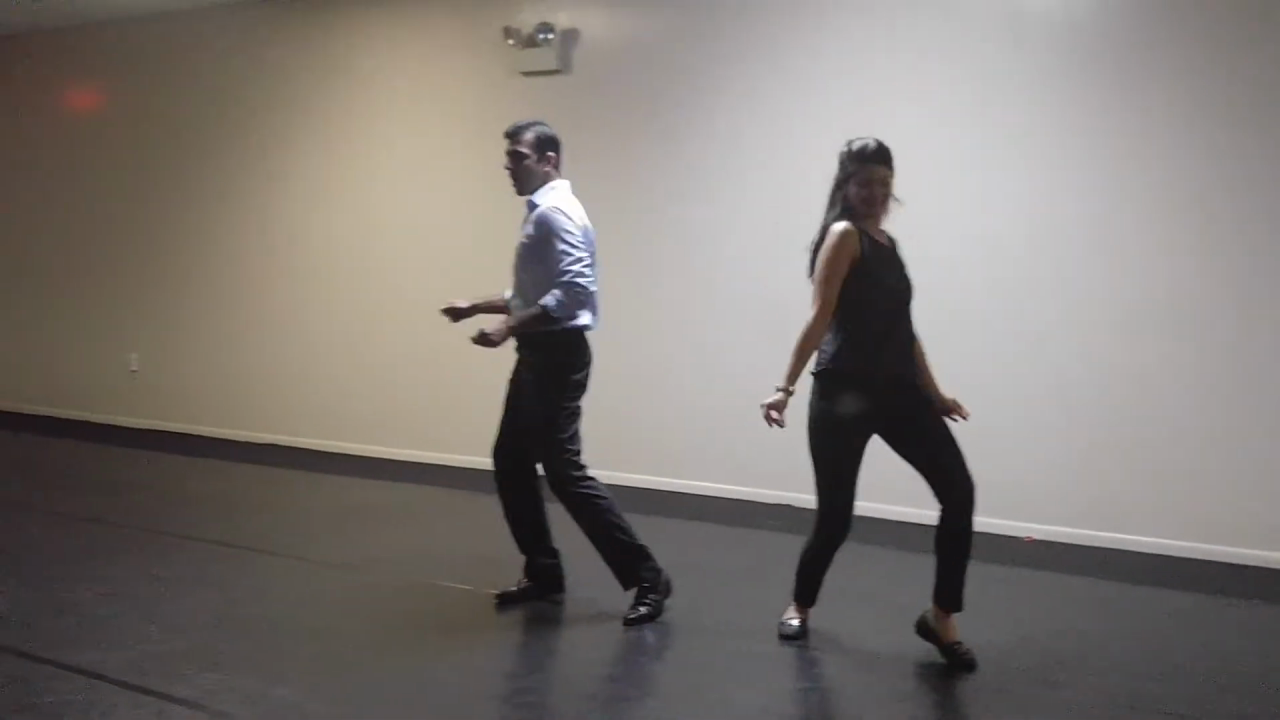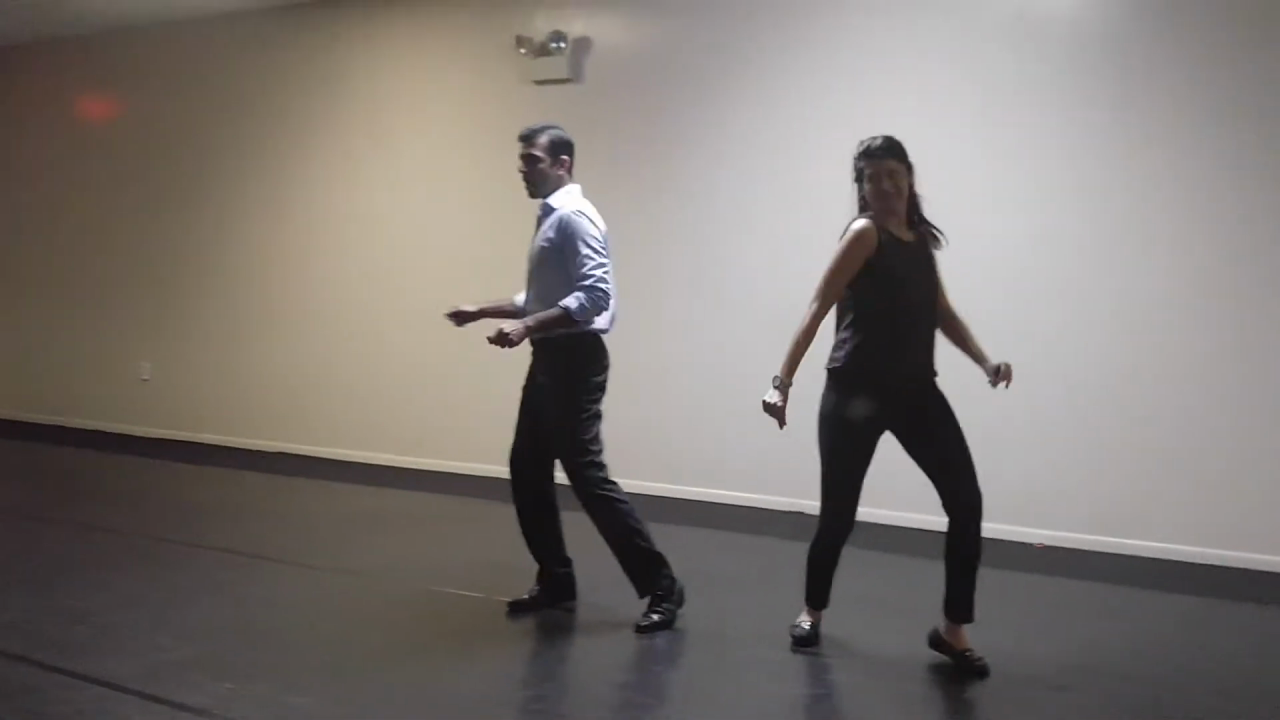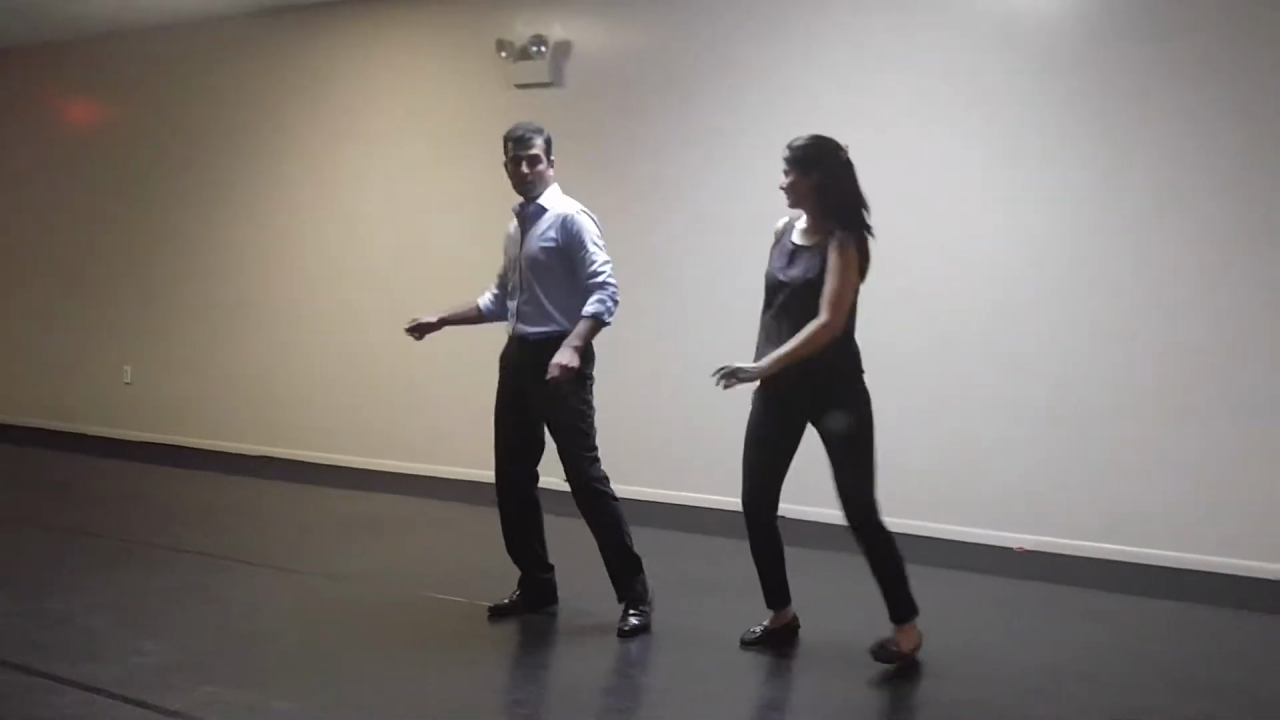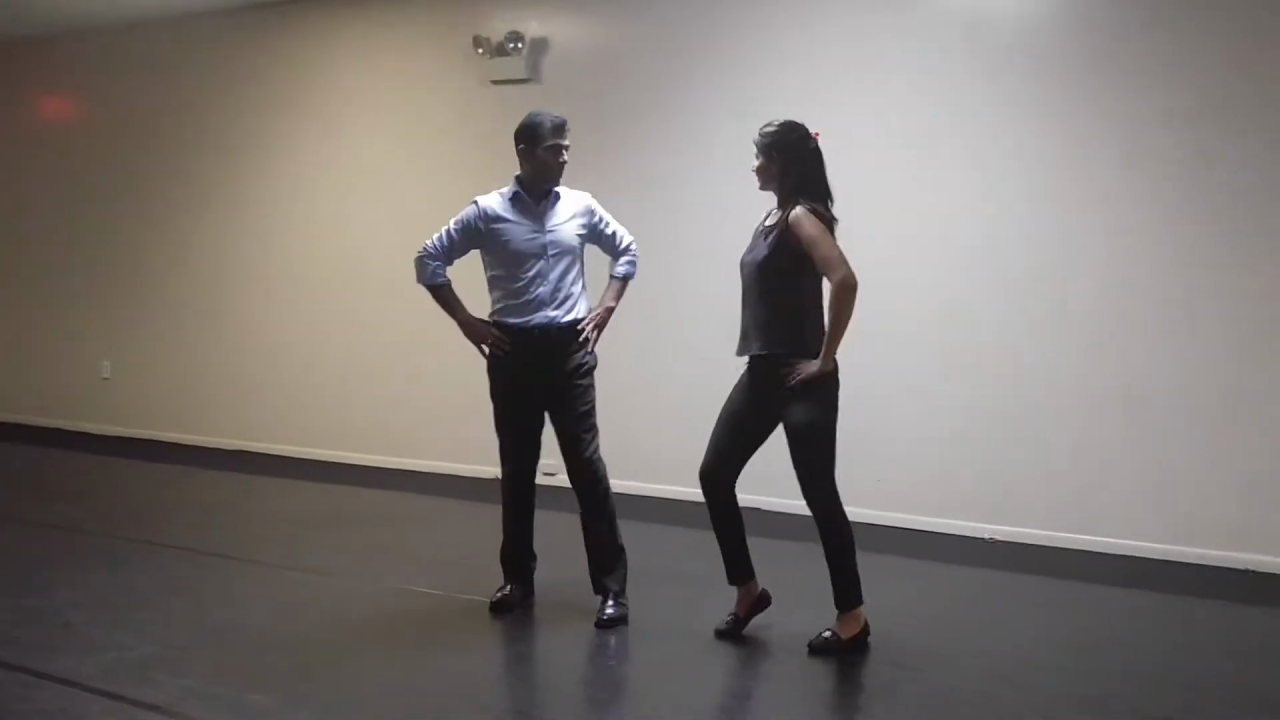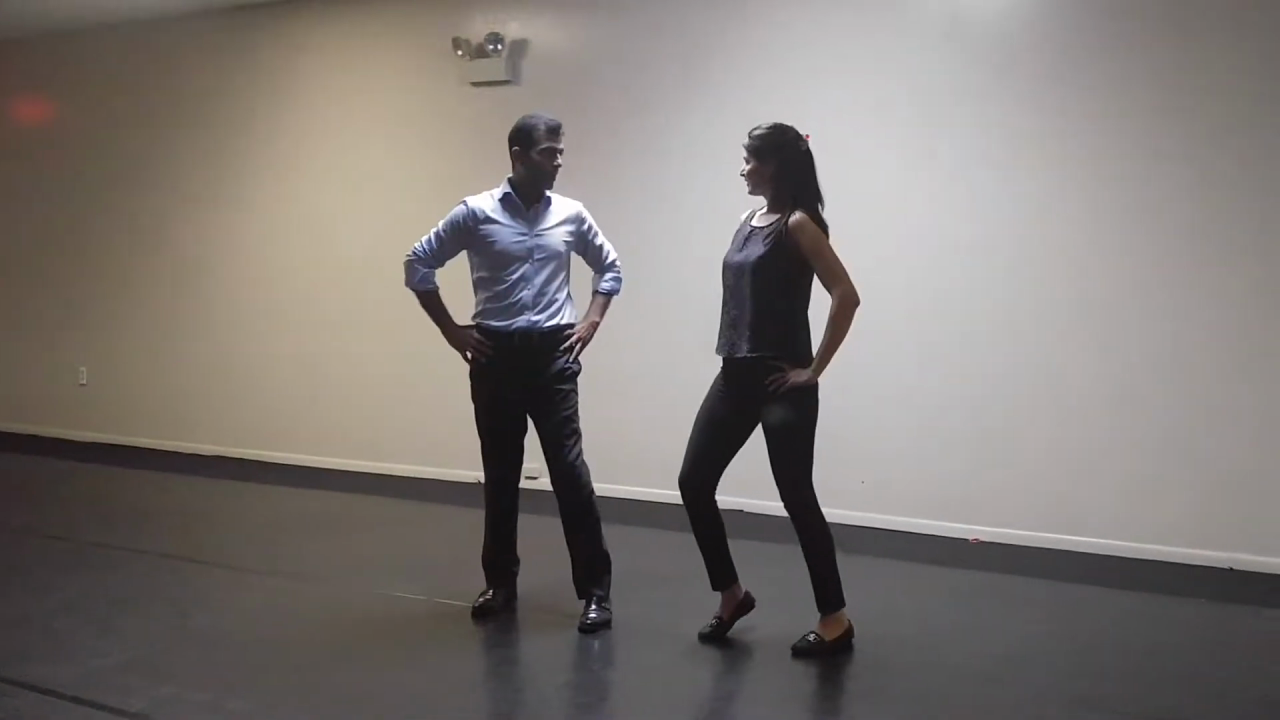
dt=0.5s
person 1, frame 1
left shoulder: (889, 243)
right shoulder: (842, 236)
right elbow: (820, 317)
left wrist: (933, 393)
right wrist: (786, 387)
left hip: (898, 390)
right hip: (843, 390)
left knee: (959, 491)
right knee: (835, 518)
left ankle: (941, 617)
right ankle: (800, 606)
person 1, frame 2
left shoulder: (922, 239)
right shoulder: (864, 234)
left elbow: (941, 312)
right elbow: (818, 310)
left wrist: (984, 361)
right wrist: (782, 382)
left hip: (915, 390)
right hip: (854, 390)
left knee: (967, 504)
right knee: (838, 514)
left ankle: (953, 629)
right ankle: (812, 611)
person 1, frame 3
left shoulder: (844, 241)
right shoulder: (783, 231)
left elbow: (831, 321)
left wrist: (766, 364)
left hip: (835, 389)
right hip: (777, 388)
left knee: (860, 509)
right knee: (756, 504)
left ankle: (905, 624)
right ankle: (781, 614)
person 1, frame 4
left shoulder: (801, 217)
right shoulder: (771, 218)
left elbow: (844, 281)
left wrist: (825, 359)
right wrist: (763, 360)
left hip: (801, 376)
right hip: (762, 371)
left knee: (818, 493)
right knee: (714, 476)
left ankle: (852, 616)
right ankle: (748, 590)
person 1, frame 5
left shoulder: (798, 224)
right shoulder: (748, 221)
left elbow: (846, 296)
left wrist: (816, 368)
right wrist: (735, 363)
left hip: (782, 380)
right hip: (735, 375)
left knee: (796, 497)
right knee: (693, 482)
left ankle: (834, 619)
right ankle: (731, 594)
person 2, frame 1
left shoulder: (557, 212)
right shoulder: (539, 212)
left elbow: (573, 290)
left wrist: (508, 327)
right wrist: (479, 306)
left hip: (557, 355)
right hip: (536, 354)
left knee: (565, 471)
right knee: (510, 463)
left ankle: (647, 579)
right ankle: (543, 573)
person 2, frame 2
left shoulder: (575, 216)
right shoulder: (549, 218)
left elbow: (593, 295)
left wrist: (524, 326)
right wrist: (485, 310)
left hip: (574, 359)
right hip: (550, 359)
left knee: (587, 476)
right knee: (527, 470)
left ankle: (661, 588)
right ankle: (555, 580)
person 2, frame 3
left shoulder: (571, 217)
right shoulder: (516, 224)
left elbow: (604, 290)
left wrist: (574, 346)
right wrist: (441, 320)
left hip: (559, 361)
right hip: (518, 359)
left knee: (585, 475)
right knee: (512, 478)
left ankle: (634, 595)
right ankle: (536, 583)
person 2, frame 4
left shoulder: (582, 207)
right shoulder: (487, 211)
left elbow: (626, 250)
right elbow: (429, 261)
left wrist: (606, 307)
right wrist: (467, 322)
left hip: (570, 349)
right hip: (514, 351)
left knee: (586, 466)
right knee: (517, 470)
left ankle: (612, 587)
right ankle: (518, 578)
person 2, frame 5
left shoulder: (572, 215)
right shoulder: (475, 212)
left elbow: (610, 267)
right elbow: (418, 264)
left wrist: (591, 322)
right wrist: (450, 329)
left hip: (553, 354)
right hip: (494, 354)
left knee: (569, 471)
right knee: (500, 474)
left ankle: (595, 591)
right ankle: (500, 583)
